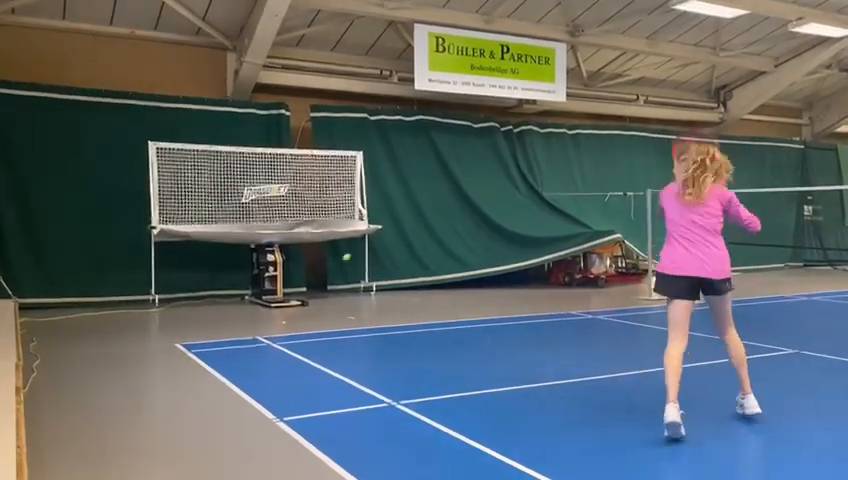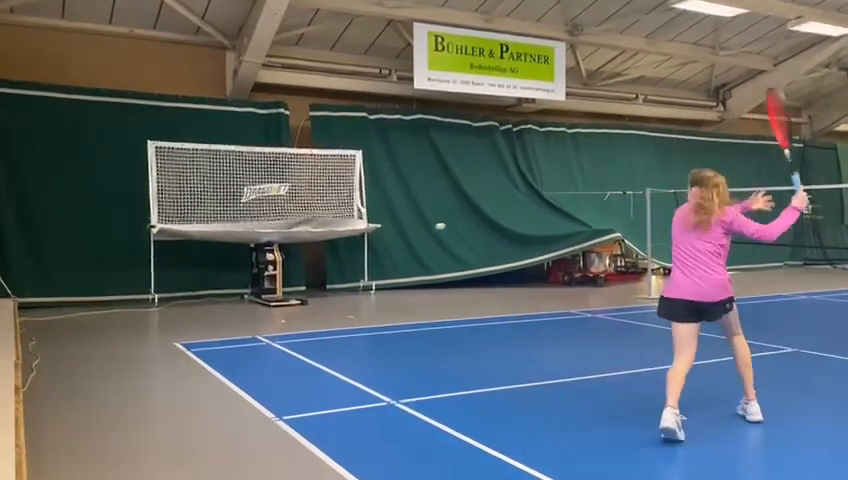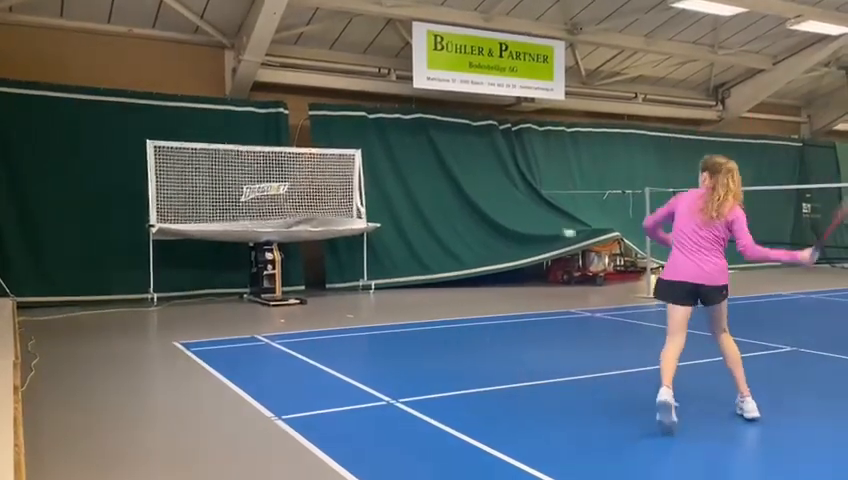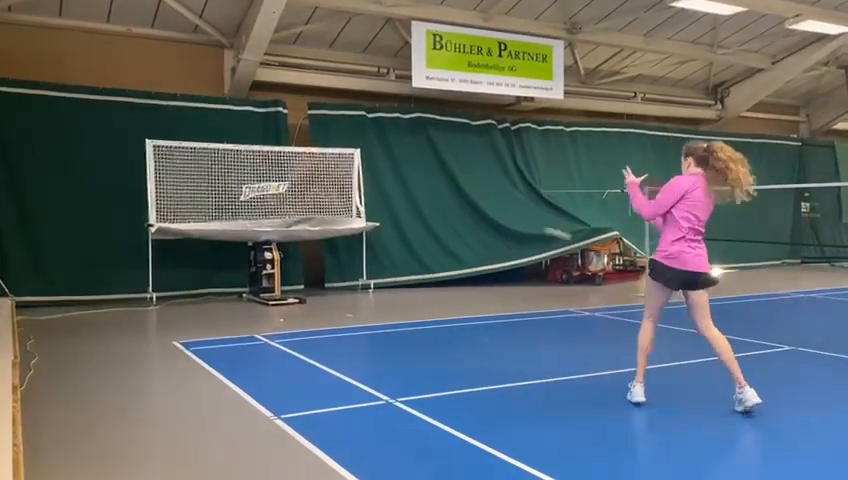
dt=0.2s
person 1, frame 1
left shoulder: (669, 193)
right shoulder: (721, 192)
right elbow: (753, 226)
left hip: (678, 270)
right hip: (715, 269)
left knee: (677, 341)
right knee: (728, 332)
left ankle: (672, 407)
right ankle: (747, 397)
person 1, frame 2
left shoulder: (680, 214)
right shoulder: (725, 215)
right elbow: (767, 235)
left wrist: (746, 206)
right wrist: (794, 208)
left hip: (678, 293)
right hip: (715, 291)
left knee: (682, 358)
right knee: (736, 337)
left ankle: (670, 412)
right ankle: (751, 402)
person 1, frame 3
left shoulder: (681, 199)
right shoulder: (733, 210)
left elbow: (649, 225)
right elbow: (750, 252)
left wrist: (668, 240)
right wrist: (794, 256)
left hip: (677, 276)
right hip: (713, 278)
left knee: (674, 341)
right knee: (722, 335)
left ankle: (665, 392)
right ankle: (745, 399)
person 1, frame 4
left shoulder: (681, 183)
right shoulder: (709, 191)
left elbow: (648, 212)
left wrist: (633, 187)
right wrist: (663, 222)
left hip: (670, 261)
right hip: (696, 265)
left knee: (649, 320)
right knee: (707, 328)
left ankle: (639, 384)
right ankle: (743, 389)
